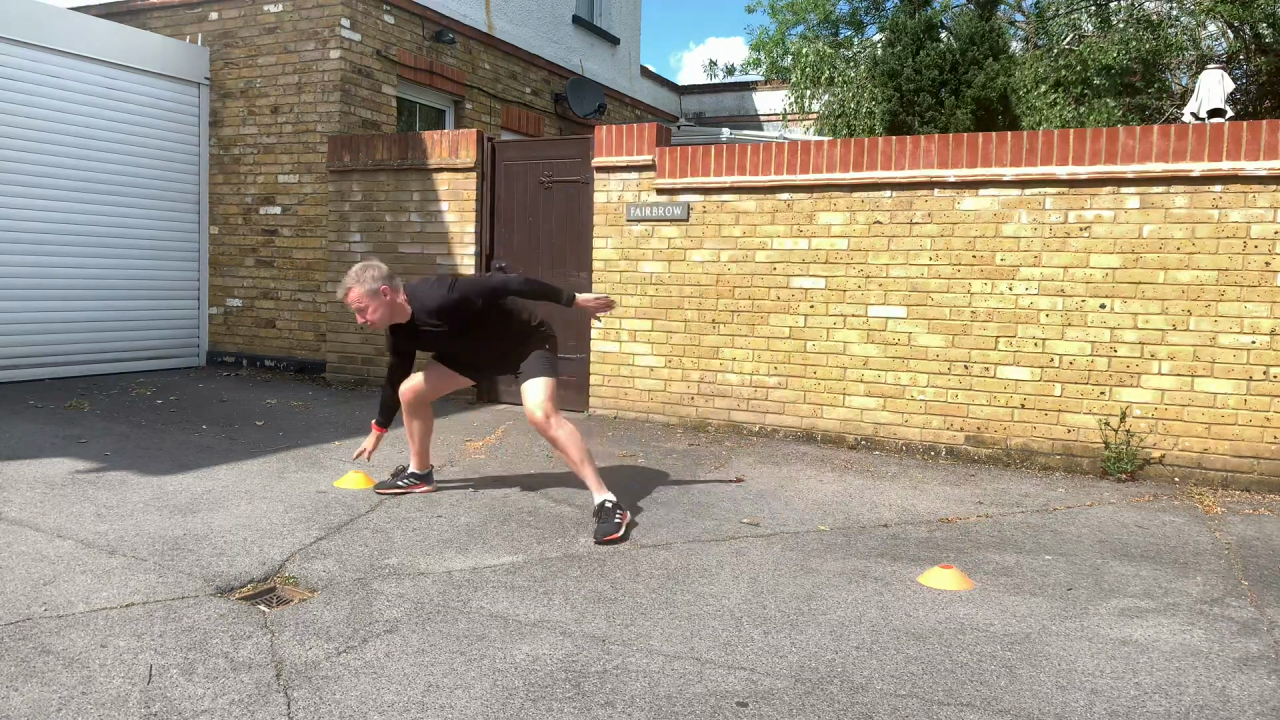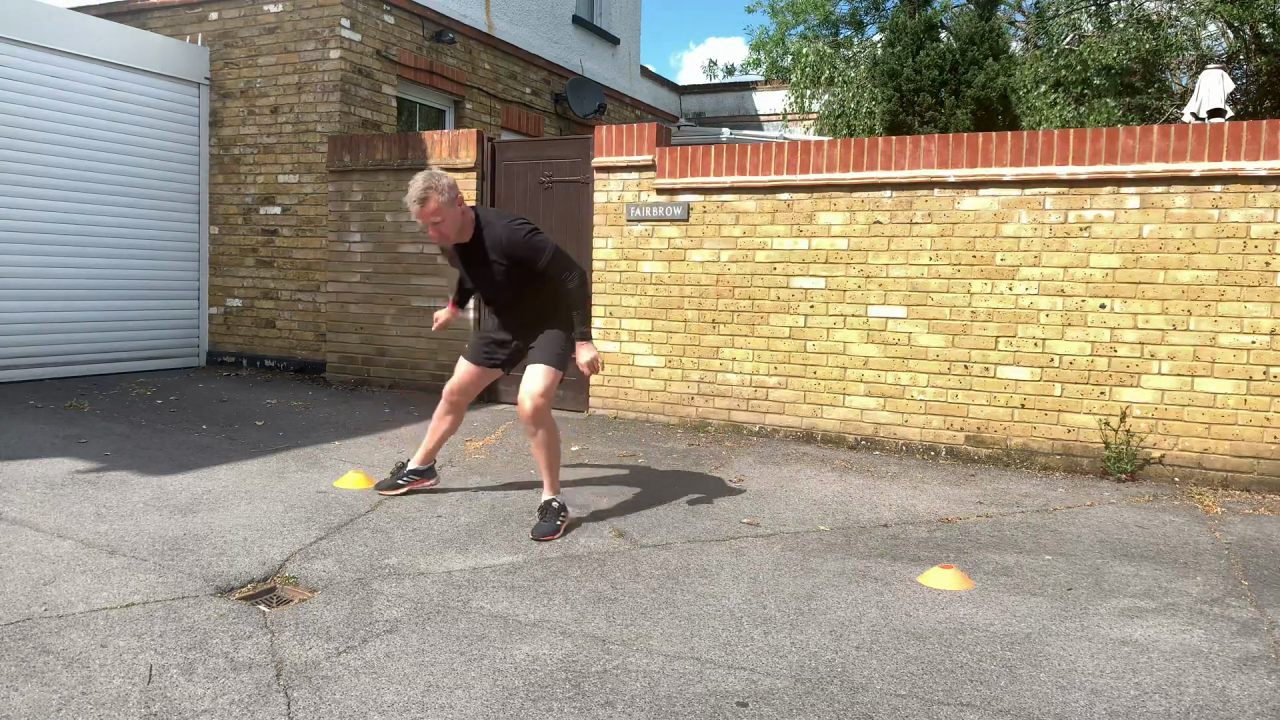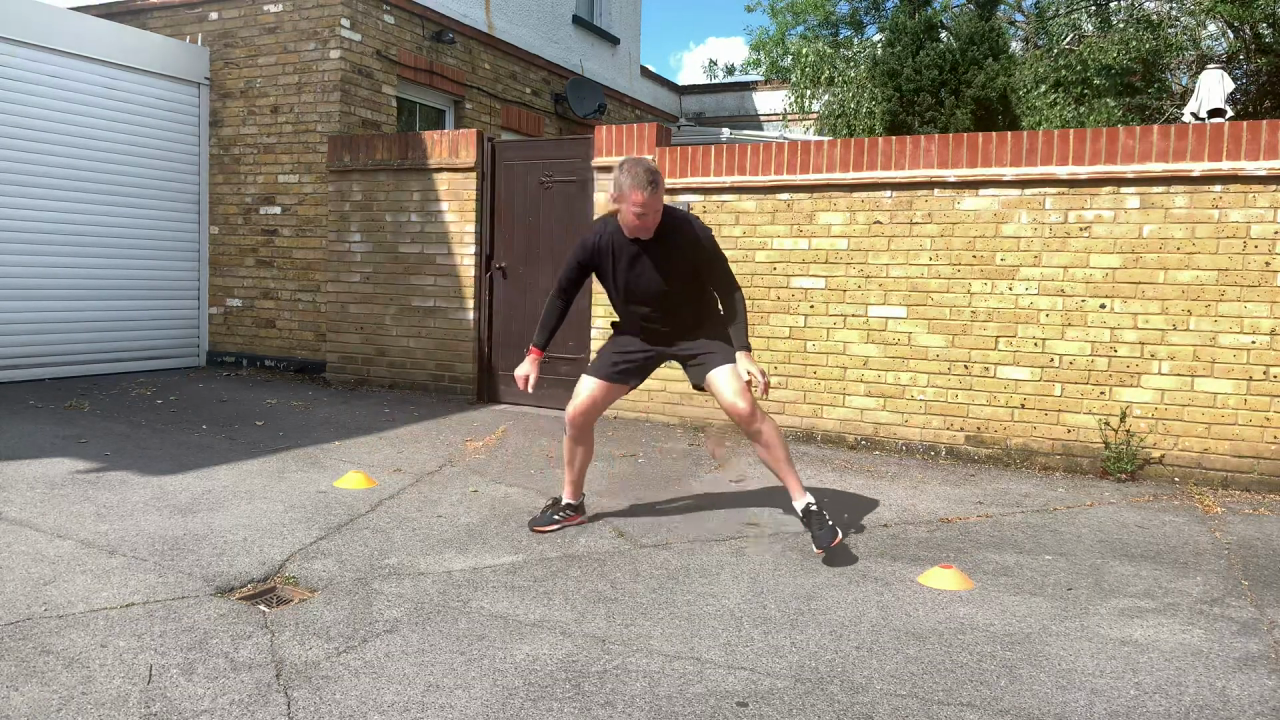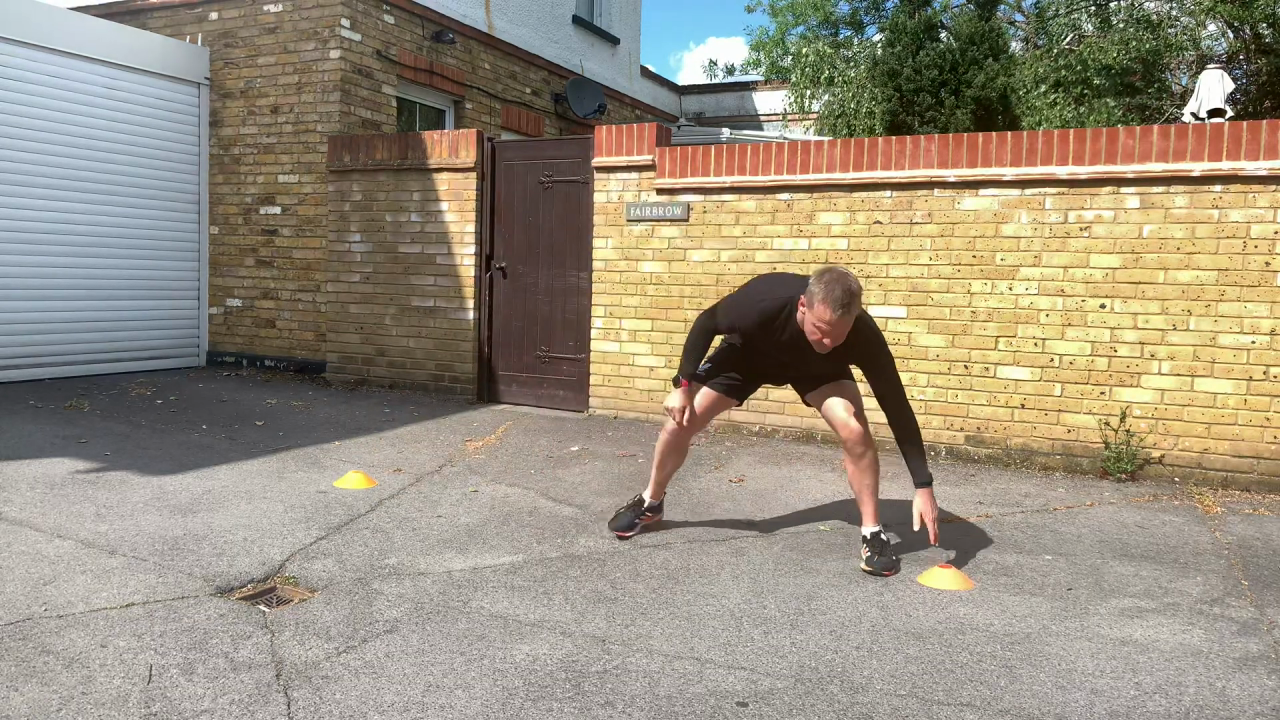
dt=0.5s
person 1, frame 1
left shoulder: (439, 297)
right shoulder: (399, 330)
left elbow: (512, 283)
right elbow: (395, 377)
left wrist: (574, 301)
right wrist: (378, 431)
left hip: (527, 344)
right hip: (477, 353)
left knee: (541, 414)
right knee: (411, 391)
left ankle: (606, 502)
right ankle: (420, 472)
person 1, frame 2
left shoulder: (510, 234)
right shoulder: (449, 242)
left elbow: (574, 276)
left wrist: (583, 340)
right wrist: (454, 307)
left hip: (550, 324)
right hip: (504, 323)
left knee: (531, 405)
right knee: (454, 393)
left ankle: (553, 502)
right ankle: (419, 468)
person 1, frame 3
left shoulder: (690, 233)
right shoulder: (597, 240)
left elbow: (729, 292)
right elbow: (561, 295)
left wrist: (743, 354)
right wrist: (534, 355)
left hip: (700, 331)
right hip: (634, 334)
left knee: (744, 410)
right knee: (577, 414)
left ankle: (804, 505)
right ankle: (570, 503)
person 1, frame 4
left shoulder: (863, 334)
right shoulder: (755, 309)
left elbow: (895, 406)
right elbow: (704, 326)
left wrist: (923, 487)
right wrist: (682, 386)
left hip: (813, 367)
right hip: (746, 357)
left knee: (856, 433)
right knee: (677, 425)
left ankle: (872, 533)
right ankle: (649, 501)
